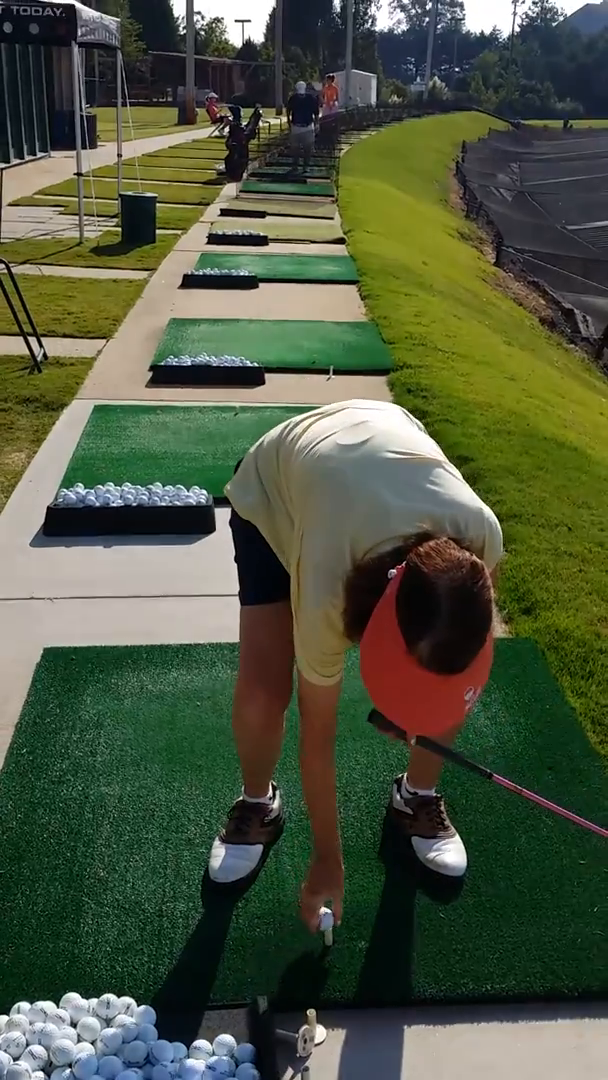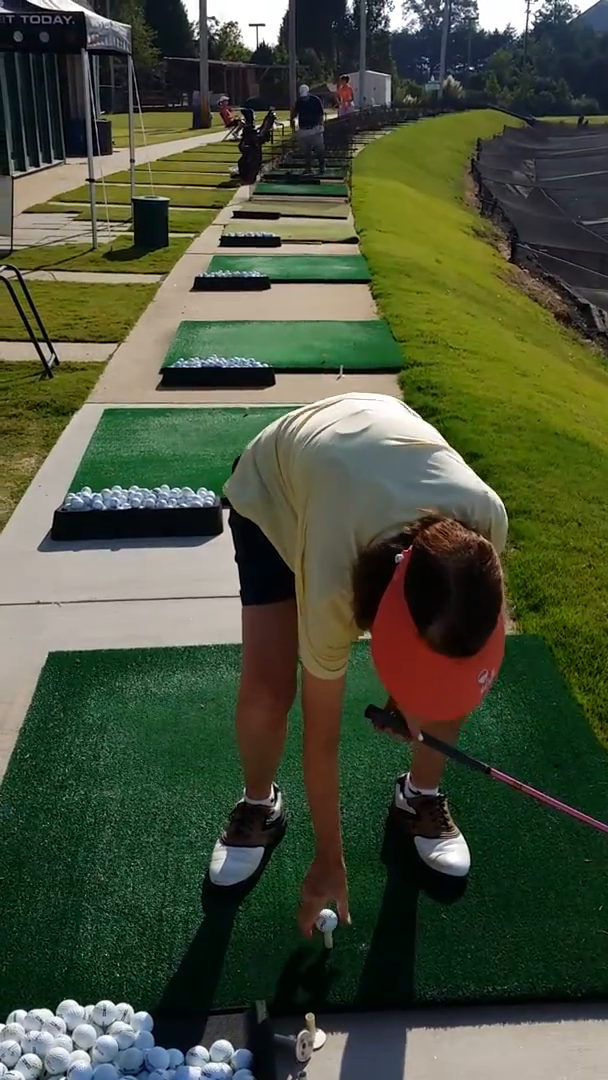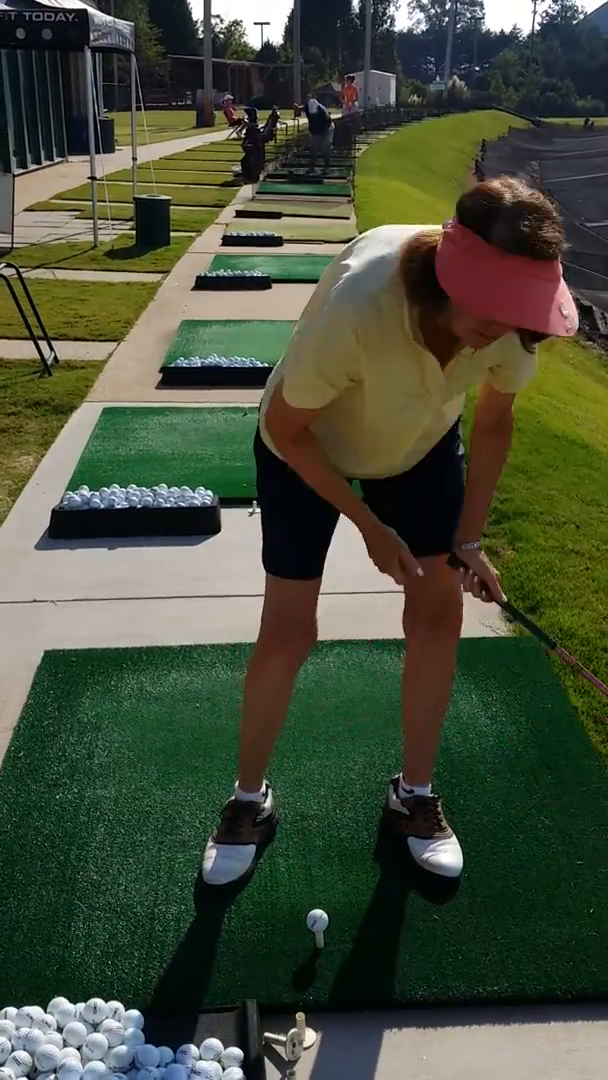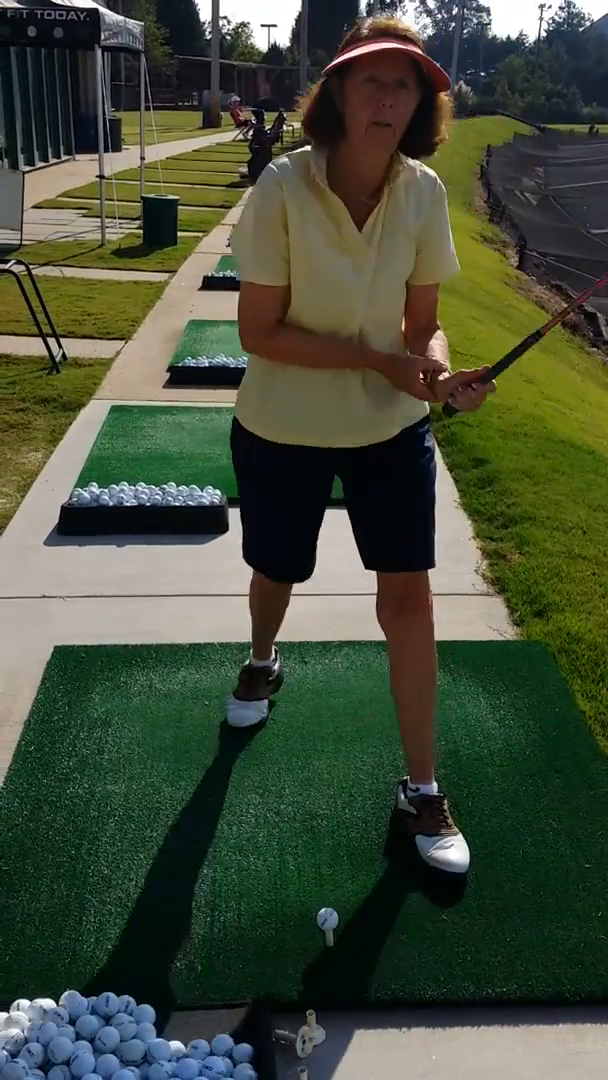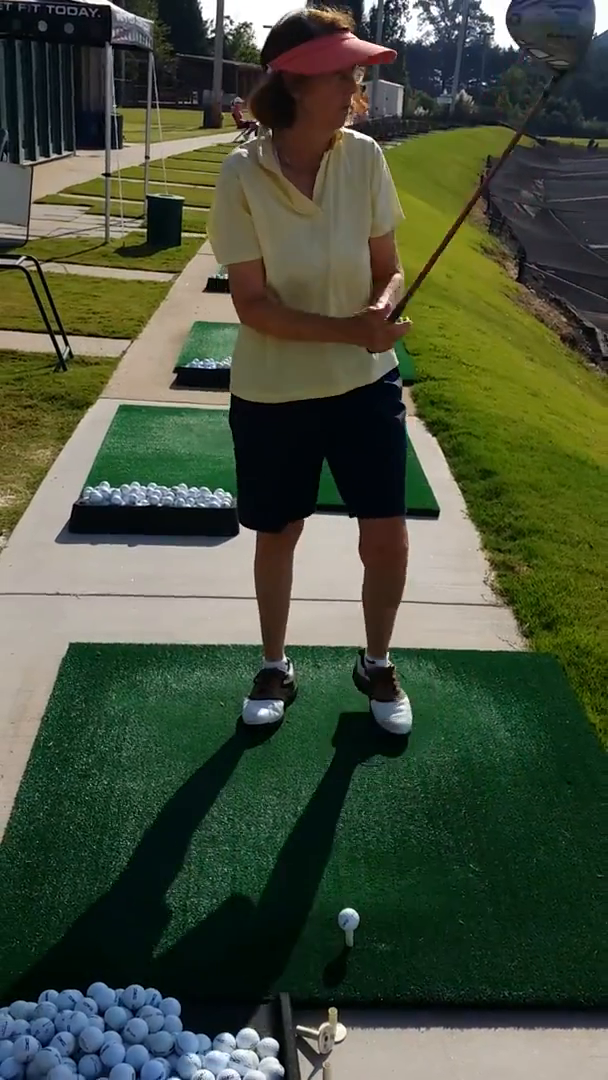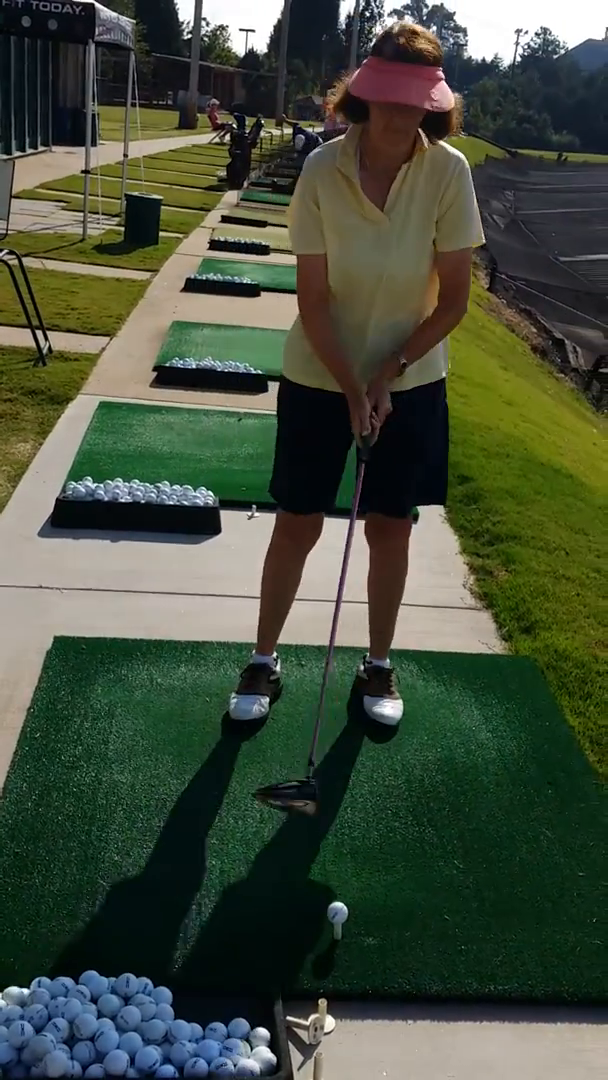
dt=0.7s
person 1, frame 1
left shoulder: (481, 531)
right shoulder: (326, 592)
right elbow: (317, 735)
left wrist: (424, 674)
right wrist: (327, 861)
right hip: (271, 487)
left knee: (448, 670)
right knee: (262, 688)
left ankle: (417, 798)
right ankle: (257, 805)
person 1, frame 2
left shoulder: (485, 518)
right shoulder: (334, 585)
right elbow: (322, 732)
left wrist: (412, 685)
right wrist: (329, 859)
right hip: (273, 489)
left knee: (453, 667)
right knee: (266, 689)
left ankle: (421, 797)
right ankle: (259, 806)
person 1, frame 3
left shoulder: (512, 322)
right shoulder: (357, 307)
left elbow: (492, 421)
right elbow: (289, 430)
left wrist: (469, 539)
right wrist: (370, 526)
left hip: (422, 446)
right hip: (310, 453)
left knee: (438, 612)
right knee: (288, 628)
left ankle: (414, 795)
right ankle: (250, 800)
person 1, frame 4
left shoulder: (424, 192)
right shoulder: (283, 186)
left elbow: (421, 319)
right elbow: (260, 332)
left wrist: (437, 366)
right wrist: (378, 358)
left hip: (390, 425)
right hip: (280, 428)
left knee: (407, 599)
right knee: (276, 573)
left ankle: (421, 789)
right ankle: (263, 659)
person 1, frame 5
left shoulder: (365, 157)
right shoulder: (243, 173)
left elbow: (389, 269)
right elbow: (253, 306)
left wrist: (382, 309)
right wrist: (347, 329)
left hip: (365, 383)
right hip: (274, 391)
left knee: (386, 536)
right knee: (278, 534)
left ankle: (377, 662)
right ankle: (275, 666)
person 1, frame 6
left shoulder: (449, 171)
right shoulder: (322, 169)
left elbow: (454, 299)
right elbow: (312, 300)
left wrist: (389, 373)
right wrist: (352, 389)
left hip: (410, 383)
right hip: (318, 380)
left knee: (390, 529)
right knee: (297, 525)
left ankle: (377, 665)
right ankle: (263, 660)
